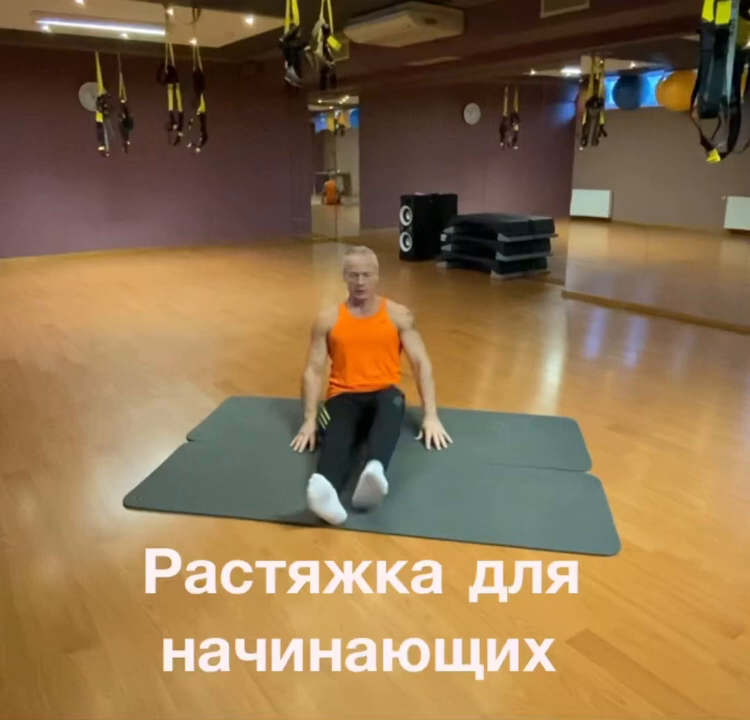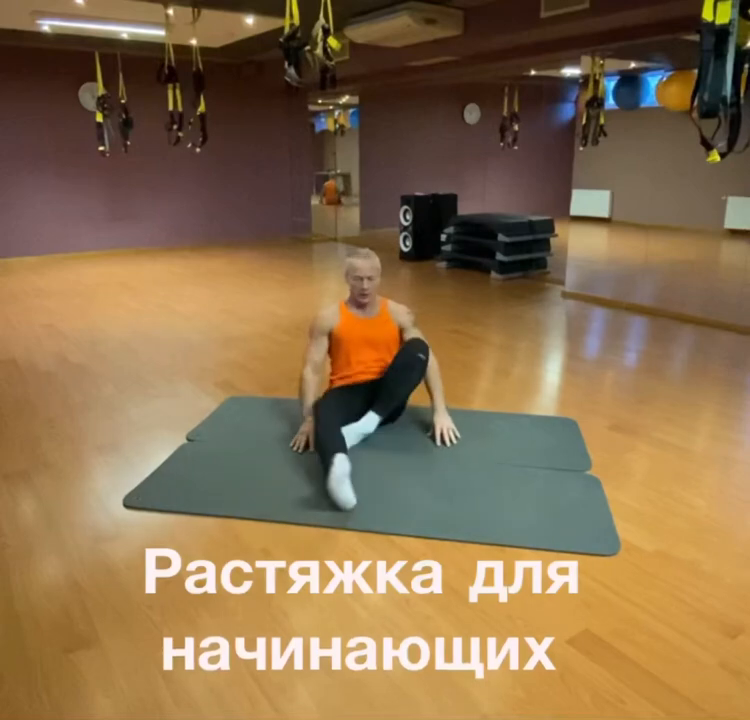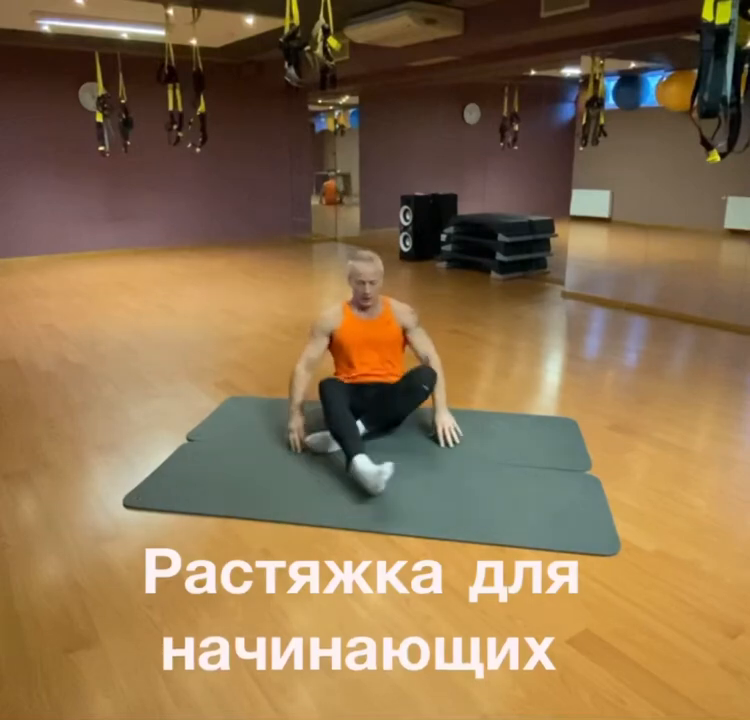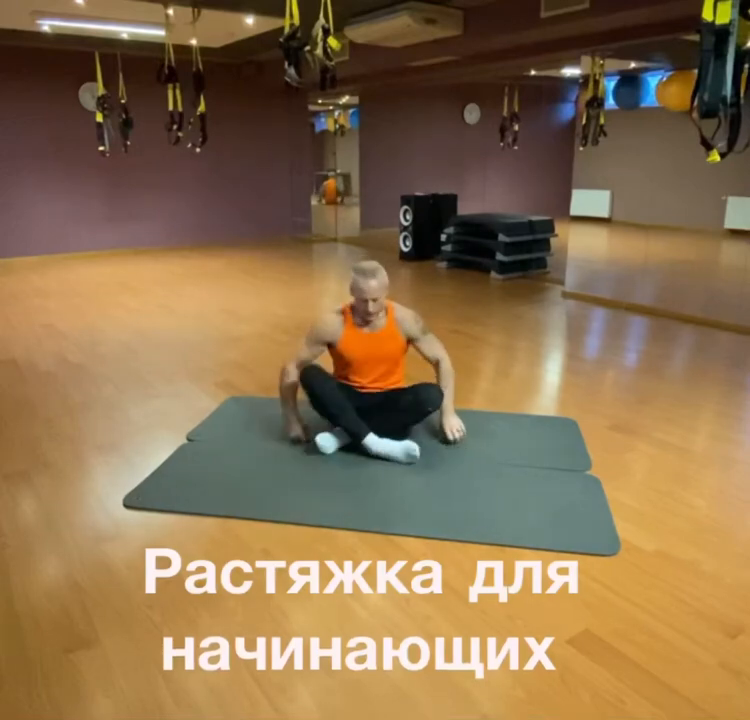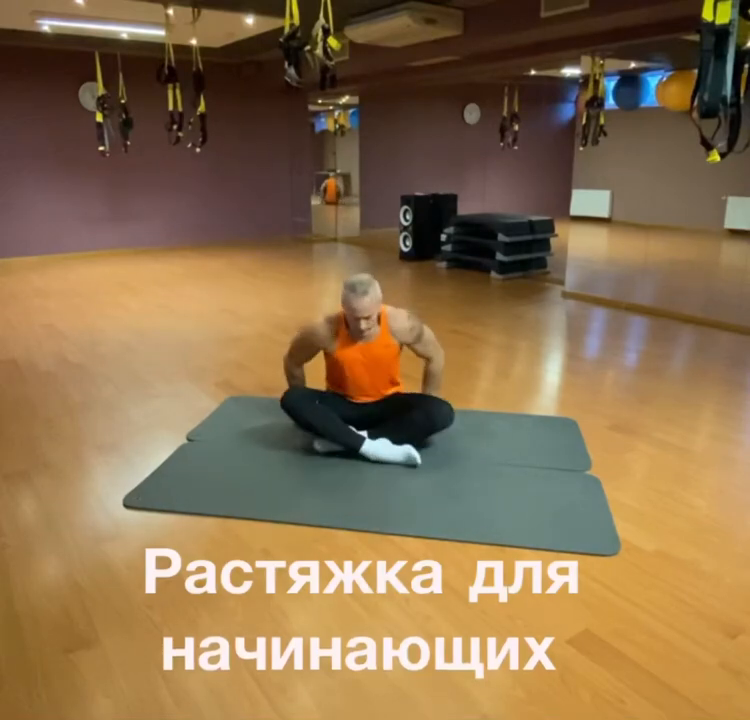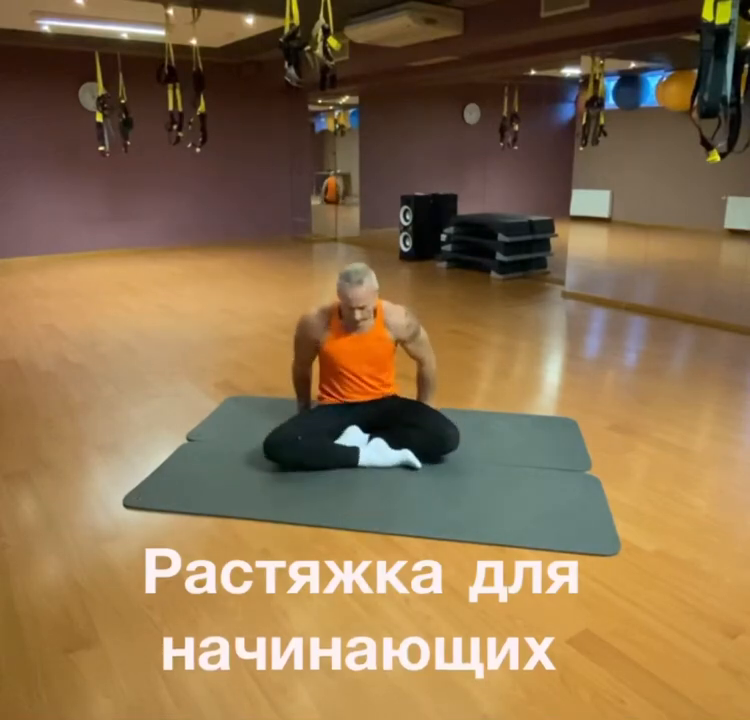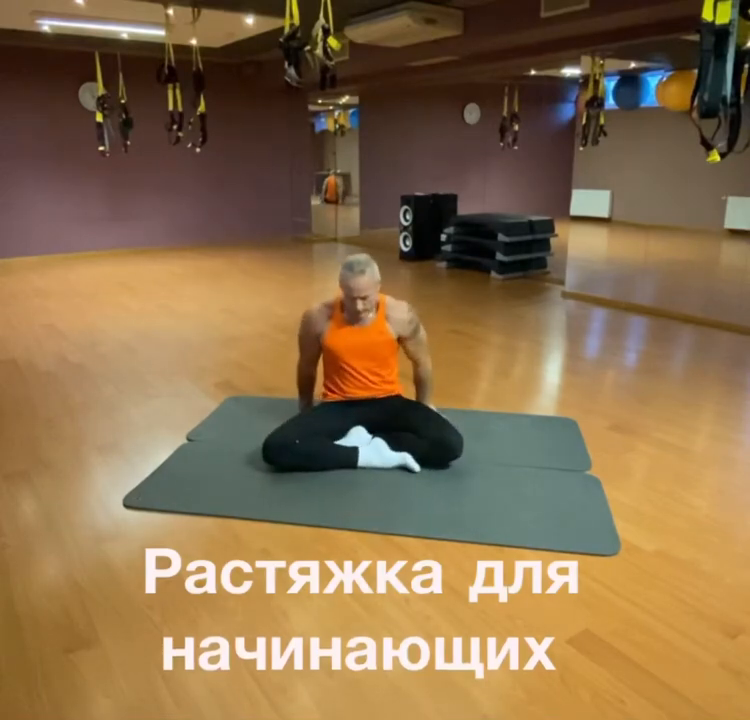
dt=0.4s
person 1, frame 1
left shoulder: (399, 315)
right shoulder: (328, 320)
left elbow: (421, 362)
right elbow: (313, 370)
left wrist: (431, 415)
right wrist: (309, 419)
left hip: (383, 396)
right hip: (345, 397)
left knee: (392, 399)
right knee: (336, 434)
left ankle: (372, 472)
right ankle: (327, 491)
person 1, frame 2
left shoulder: (399, 314)
right shoulder: (328, 319)
left elbow: (430, 360)
right elbow: (311, 369)
left wrist: (440, 411)
right wrist: (308, 418)
left hip: (389, 396)
right hip: (347, 393)
left knee: (417, 348)
right knee: (324, 408)
left ankle: (367, 423)
right ankle: (337, 471)
person 1, frame 3
left shoulder: (402, 314)
right shoulder: (332, 319)
left elbow: (431, 359)
right elbow: (304, 367)
left wrist: (443, 411)
right wrist: (296, 415)
left hip: (390, 395)
right hip: (350, 395)
left knee: (425, 374)
right knee: (329, 387)
left ankle: (351, 431)
right ankle: (359, 462)
person 1, frame 4
left shoulder: (405, 320)
right shoulder: (332, 325)
left elbow: (441, 360)
right elbow: (291, 367)
left wrist: (448, 412)
right wrist: (292, 418)
left hip: (389, 401)
right hip: (348, 400)
left knee: (431, 395)
right knee: (310, 374)
left ankle: (348, 435)
right ankle: (371, 441)
person 1, frame 5
left shoulder: (401, 324)
right shoulder: (322, 331)
left elbow: (435, 357)
right elbow: (292, 363)
left wrist: (424, 406)
right wrist: (307, 409)
left hip: (388, 404)
right hip: (342, 405)
left knee: (442, 413)
right knee: (291, 400)
left ankle: (348, 439)
right ankle: (371, 447)
person 1, frame 6
left shoulder: (398, 320)
right shoulder: (314, 324)
left elbow: (426, 361)
right elbow: (302, 368)
left wrist: (425, 406)
right wrist: (304, 411)
left hip: (384, 404)
right hip: (336, 408)
left knee: (447, 437)
right knee: (276, 446)
left ankle: (359, 440)
right ankle: (367, 455)
person 1, frame 7
left shoulder: (400, 315)
right shoulder: (317, 318)
left elbow: (421, 362)
right elbow: (307, 367)
left wrist: (425, 406)
right wrist: (305, 411)
left hip: (388, 403)
right hip: (339, 406)
left knee: (450, 445)
right knee: (275, 449)
left ankle: (357, 443)
right ankle: (366, 456)
